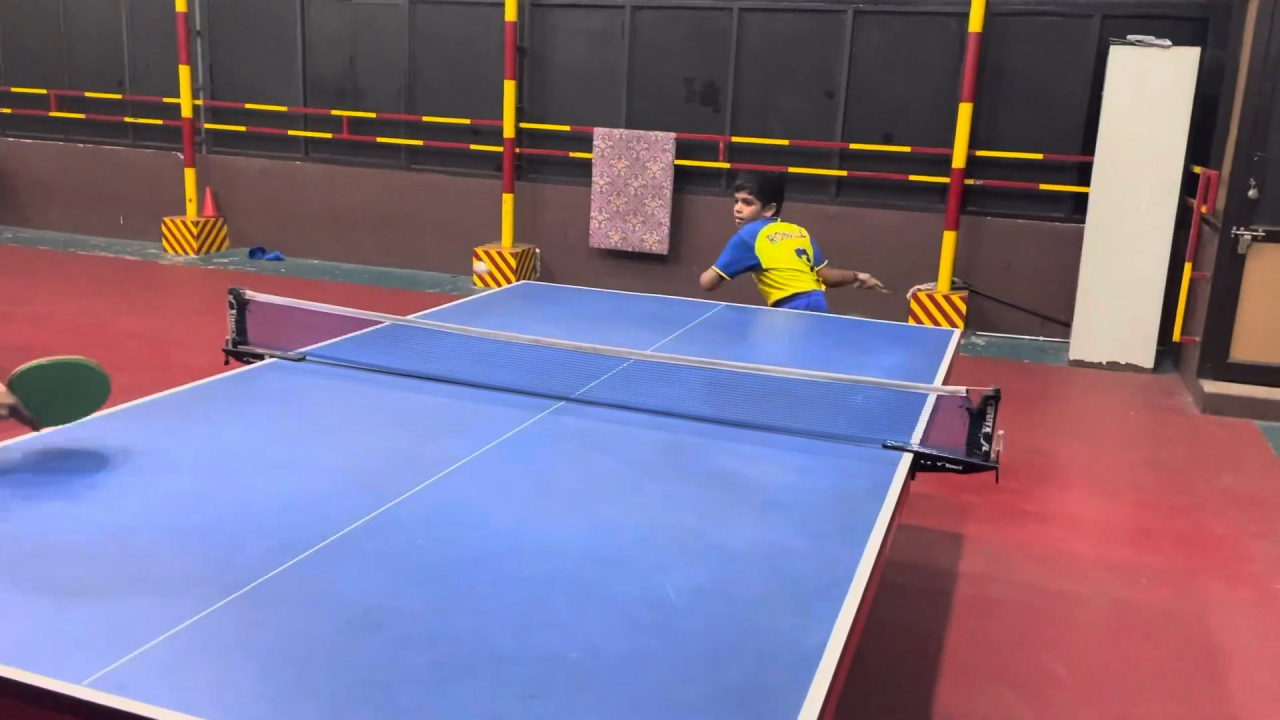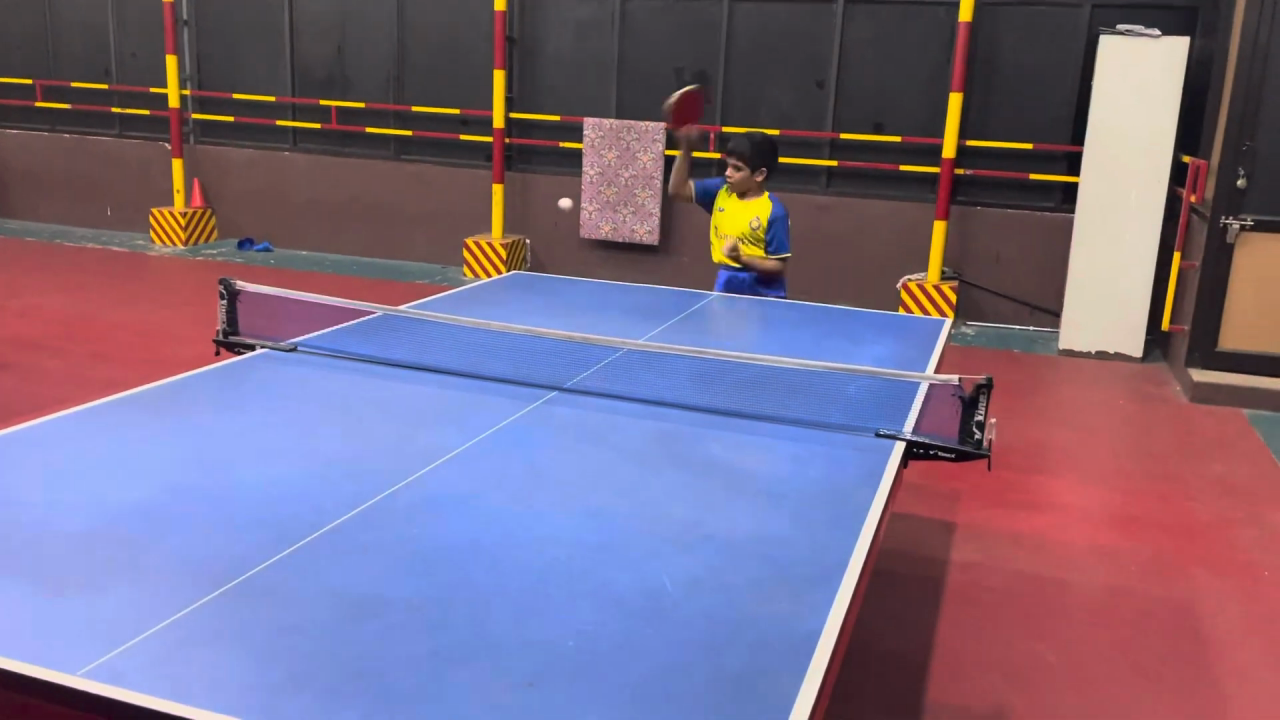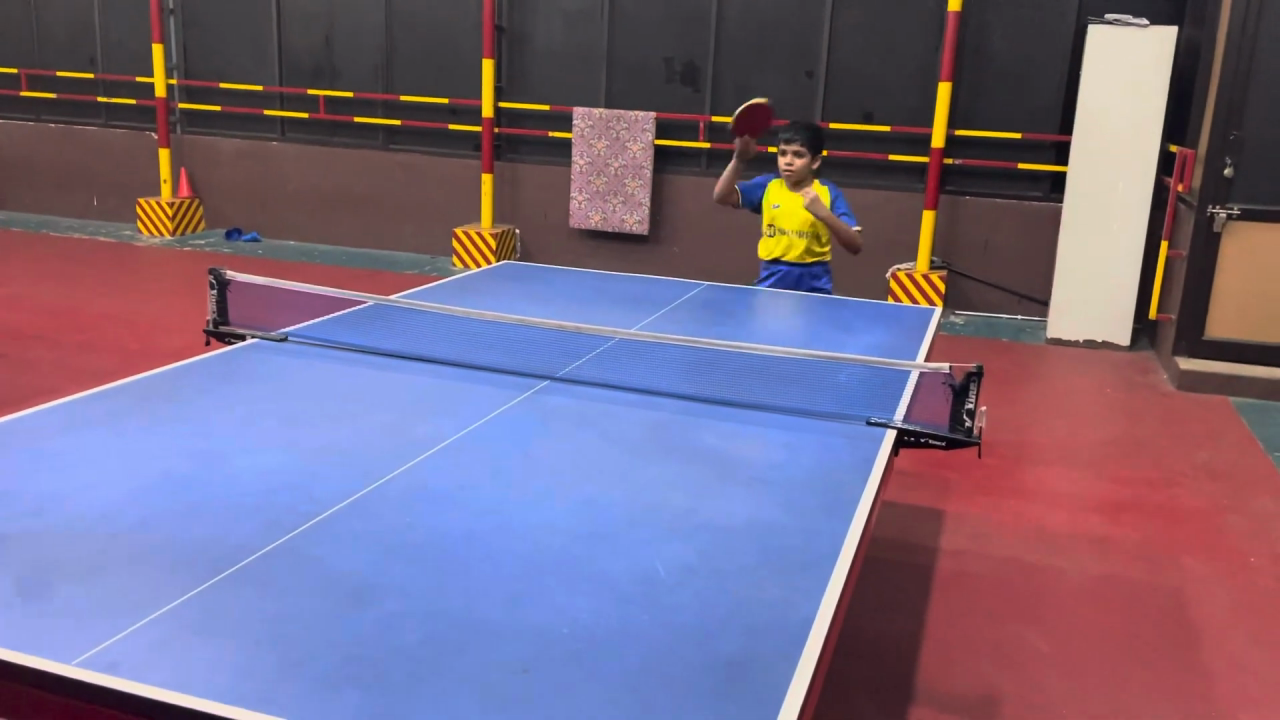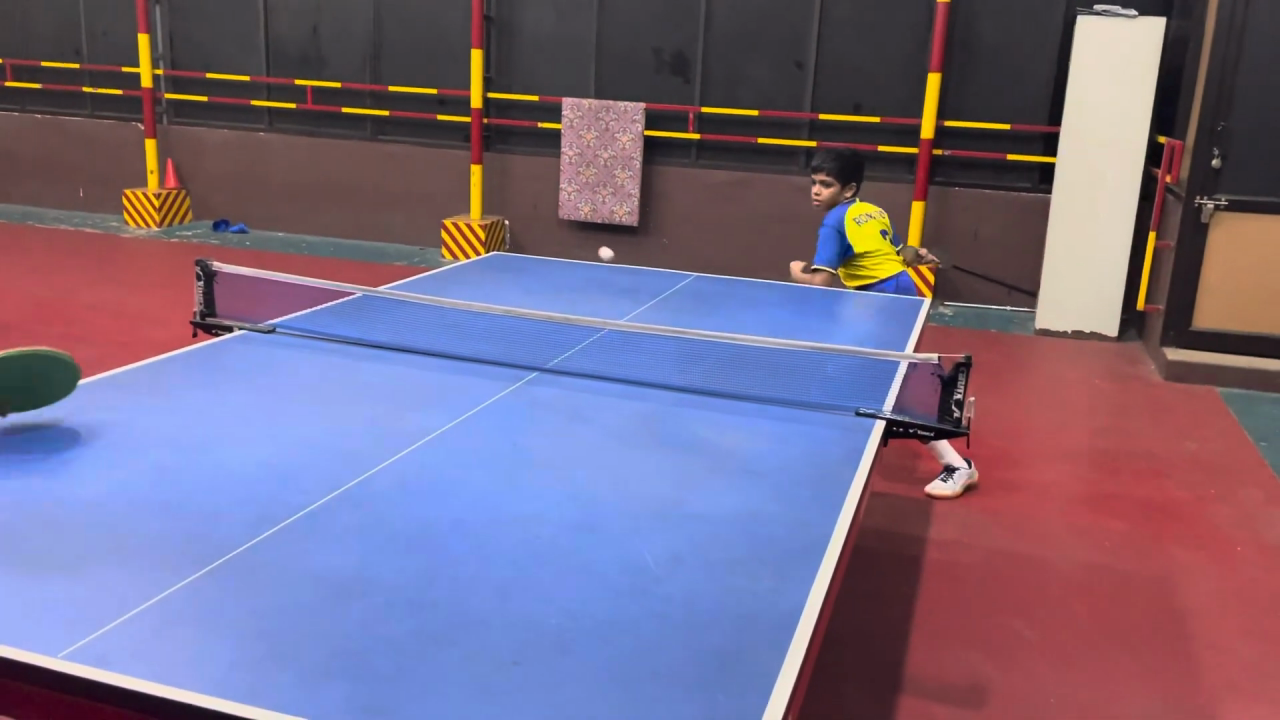
dt=0.5s
person 1, frame 1
left shoulder: (747, 235)
right shoulder: (799, 232)
left elbow: (707, 282)
right elbow: (827, 275)
right wrist: (856, 277)
right hip: (811, 308)
person 1, frame 2
left shoulder: (774, 211)
right shoulder: (723, 192)
left elbow: (778, 268)
right elbow: (677, 190)
left wrist: (739, 257)
right wrist: (686, 148)
left hip: (764, 296)
right hip: (726, 291)
person 1, frame 3
left shoulder: (829, 194)
right shoulder: (769, 187)
left elbow: (855, 245)
right elbow: (721, 197)
left wrist: (823, 212)
right wrist: (739, 157)
left hip: (814, 287)
right hip: (771, 285)
person 1, frame 4
left shoulder: (835, 222)
right shoulder: (874, 212)
left elbow: (820, 282)
right elbow: (905, 253)
left wrist: (799, 272)
right wrist: (917, 254)
right hip: (888, 298)
left ankle: (958, 465)
